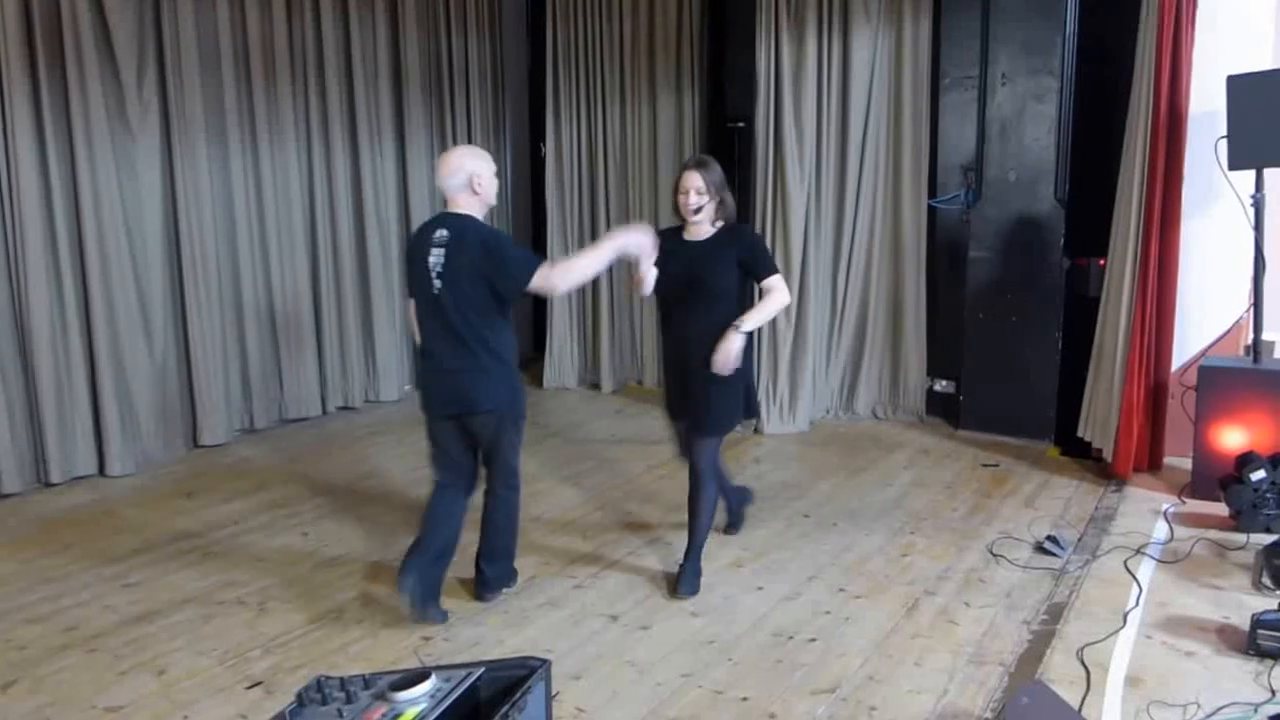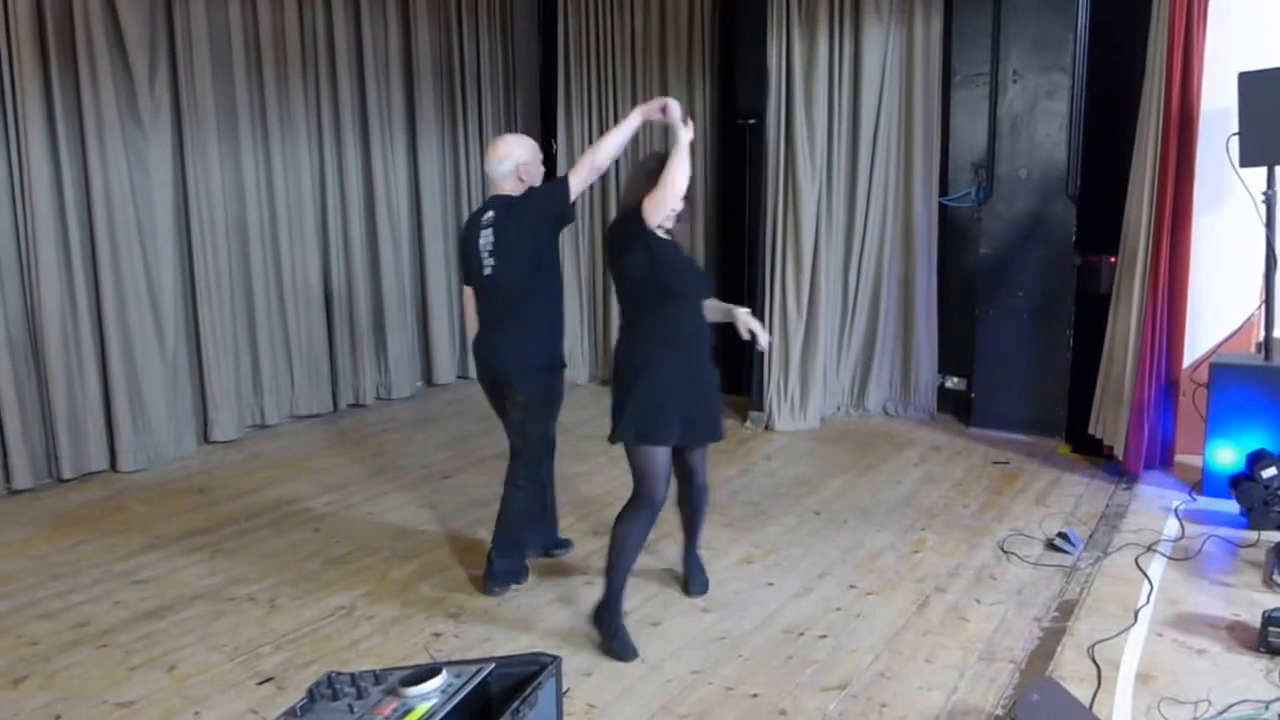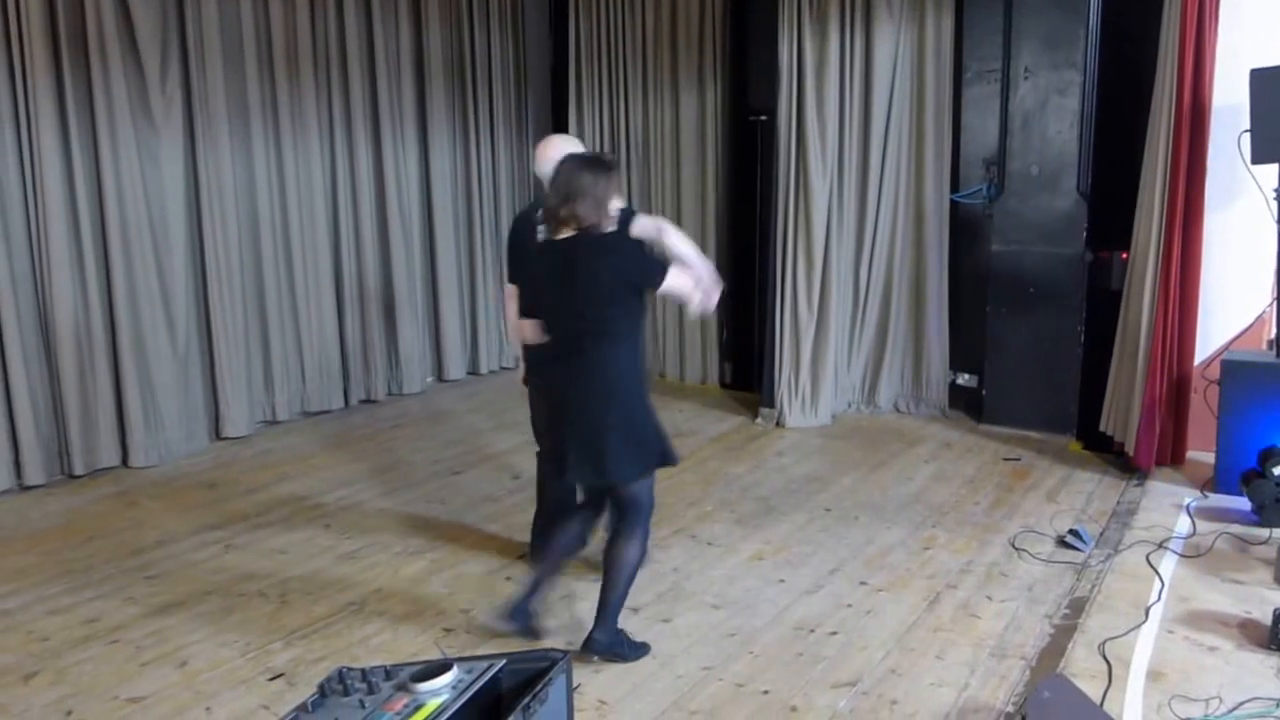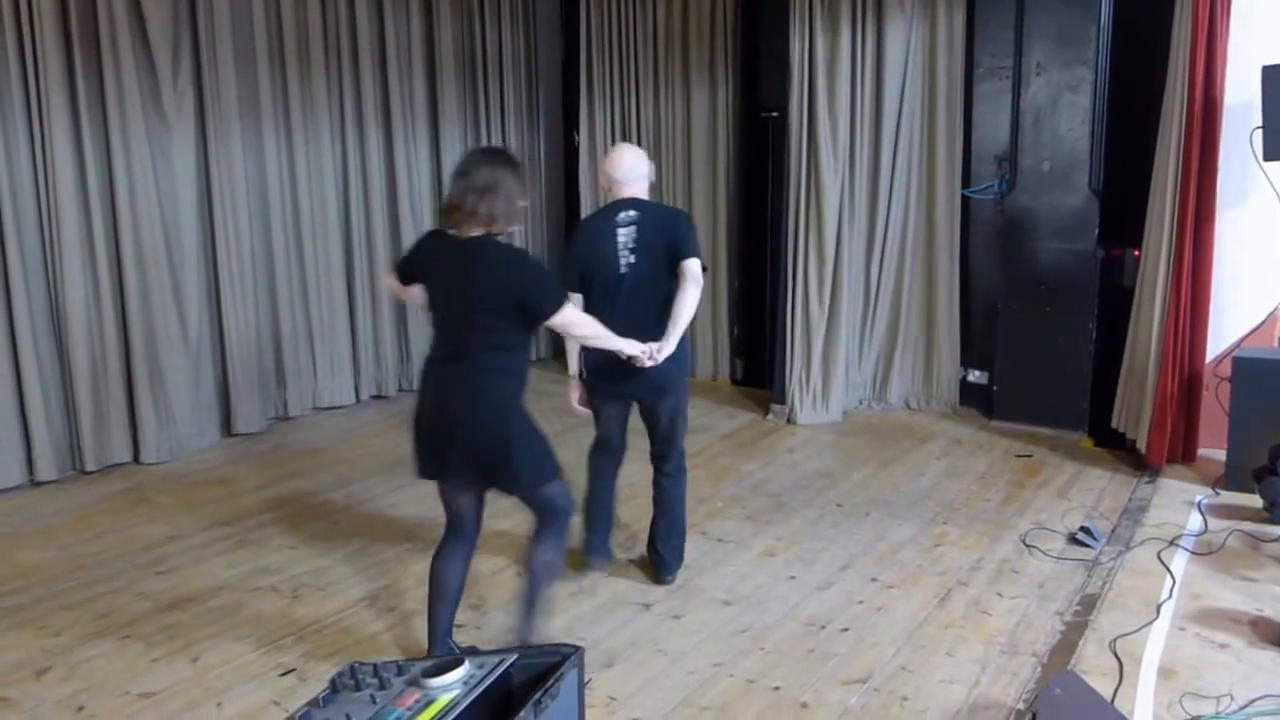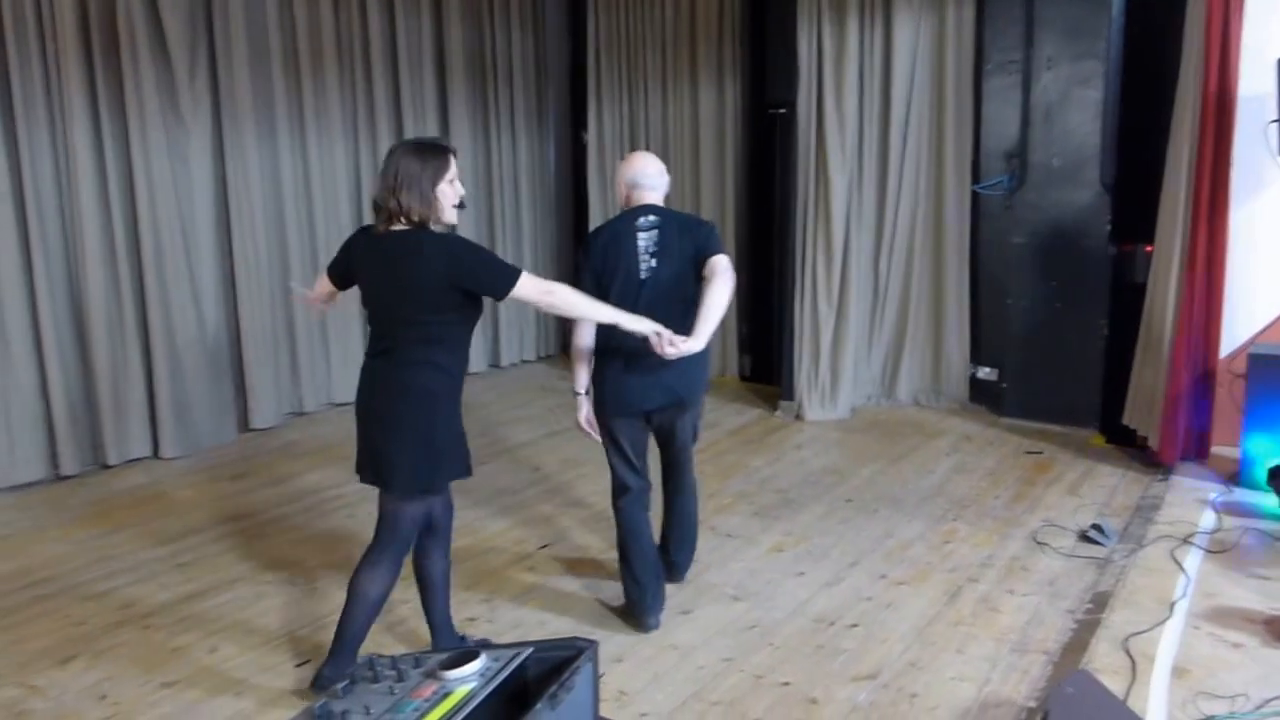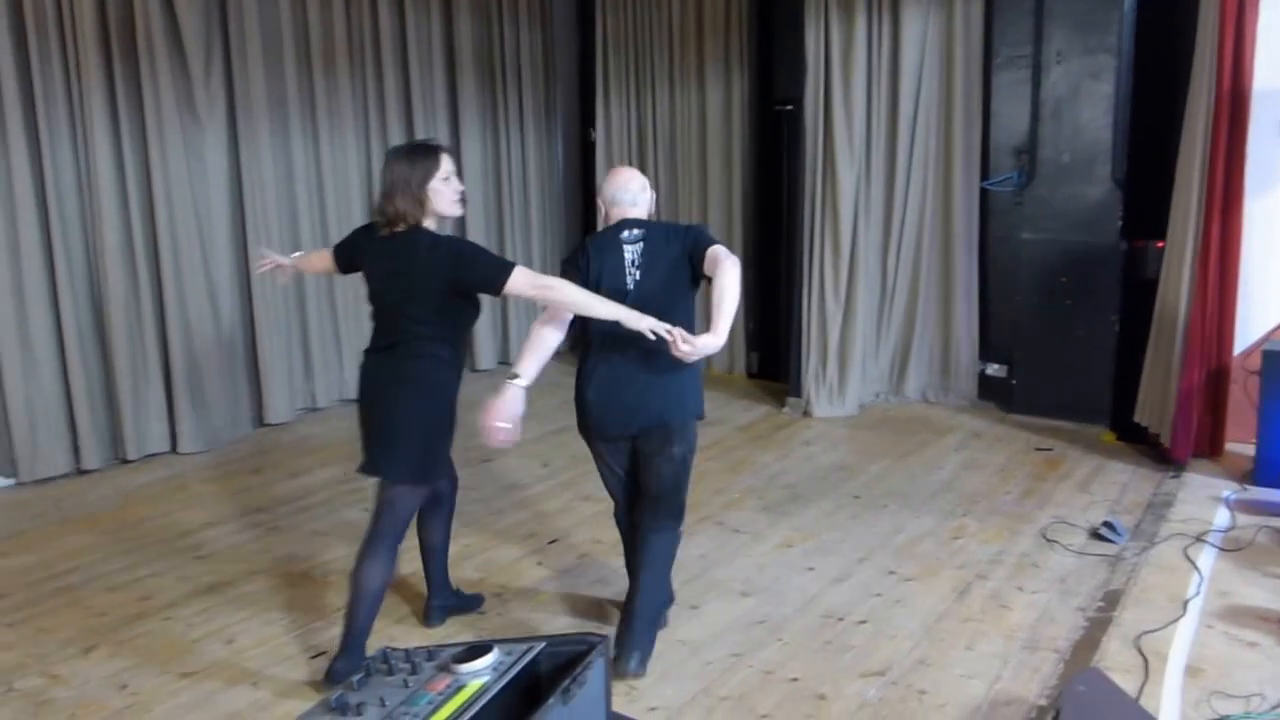
dt=0.4s
person 1, frame 1
left shoulder: (740, 240)
right shoulder: (666, 241)
left elbow: (779, 294)
right elbow: (648, 288)
left wrist: (738, 331)
right wrist: (642, 268)
left hip: (719, 367)
right hip: (680, 365)
left knee: (702, 462)
right knee: (691, 451)
left ankle: (692, 560)
right ankle: (733, 495)
person 1, frame 2
left shoulder: (673, 248)
right shoulder: (627, 233)
left elbow: (695, 304)
right elbow: (670, 189)
left wrist: (736, 313)
right wrist: (682, 137)
left hip: (691, 376)
right hip: (646, 380)
left knee: (694, 474)
right knee: (650, 495)
left ankle: (691, 556)
right ankle: (609, 607)
person 1, frame 3
left shoulder: (543, 257)
right shoulder: (613, 250)
left elbow: (529, 332)
right elbow: (689, 284)
right wrist: (702, 288)
left hip: (570, 393)
right hip: (609, 397)
left knee: (596, 501)
right knee: (636, 510)
left ankle: (527, 600)
right ankle: (604, 633)
person 1, frame 4
left shoulder: (434, 247)
right shoulder: (510, 265)
left elbow: (397, 285)
right elbow: (575, 326)
right wrist: (626, 345)
left hip: (441, 404)
right hip: (489, 409)
left knee: (461, 527)
right knee: (555, 510)
left ankle: (438, 646)
right ankle: (528, 633)
person 1, frame 5
left shoulder: (366, 243)
right shoulder: (450, 254)
left elbow: (321, 291)
right elbow: (544, 293)
right wrist: (629, 319)
left hip: (382, 398)
right hip: (420, 407)
left knee: (436, 517)
right knee: (395, 537)
left ankle: (444, 639)
right ankle: (338, 664)
person 1, frame 6
left shoulder: (372, 241)
right shoulder: (448, 254)
left elbow: (323, 259)
right elbow: (539, 287)
left wrist: (288, 261)
right wrist: (626, 315)
left hip: (386, 388)
right hip: (417, 398)
left knee: (441, 488)
right knee: (388, 527)
left ankle: (440, 596)
right ankle: (349, 658)
person 2, frame 1
left shoulder: (420, 240)
right shoulder: (487, 244)
right elbow: (556, 279)
right wrist: (616, 243)
left hip: (438, 387)
right hip: (492, 388)
left knee: (451, 484)
right knee: (503, 481)
left ankle: (420, 580)
right ankle: (492, 576)
person 2, frame 2
left shoulder: (474, 225)
right shoulder: (532, 212)
left elbow: (470, 301)
right elbow: (591, 165)
right wrist: (639, 114)
left hip: (491, 360)
right hip: (532, 361)
left knee: (531, 450)
right knee: (529, 461)
left ankle: (541, 537)
right ankle: (503, 568)
person 2, frame 3
left shoulder: (522, 224)
left elbow: (513, 298)
right elbow: (657, 231)
left wrist: (524, 357)
right wrist: (701, 268)
left hip: (543, 358)
left knee: (553, 450)
left ankle: (546, 540)
person 2, frame 4
left shoulder: (586, 232)
right shoulder: (675, 222)
left elbow: (573, 310)
right elbow: (691, 280)
left wrist: (575, 374)
right wrist: (670, 343)
left hip: (605, 367)
right hip: (664, 368)
left knee: (605, 453)
right knee: (669, 462)
left ankle: (596, 546)
right ankle: (666, 560)
person 2, frame 5
left shoulder: (601, 240)
right shoulder: (697, 230)
left elbow: (585, 324)
right elbow: (722, 277)
left wrist: (582, 393)
right wrist: (696, 339)
left hip: (619, 387)
right hip: (681, 381)
left knee: (630, 491)
right knee: (679, 476)
left ankle: (645, 601)
right ankle: (676, 562)
person 2, frame 6
left shoulder: (586, 253)
right shoulder: (687, 239)
left elbow: (554, 320)
right elbow: (726, 266)
left wrist: (515, 387)
right wrist: (716, 334)
left hip: (604, 407)
right hip: (670, 404)
left knee: (629, 507)
right knee: (660, 516)
left ankle: (652, 603)
right ankle: (635, 642)
